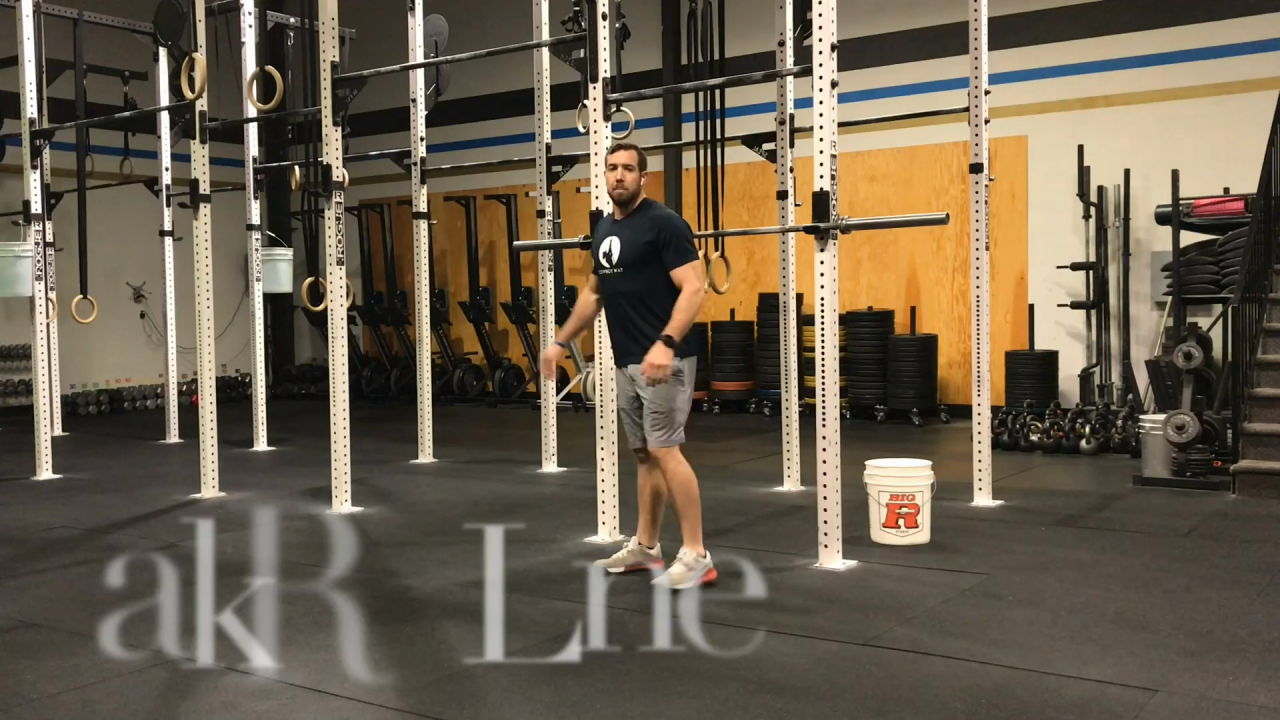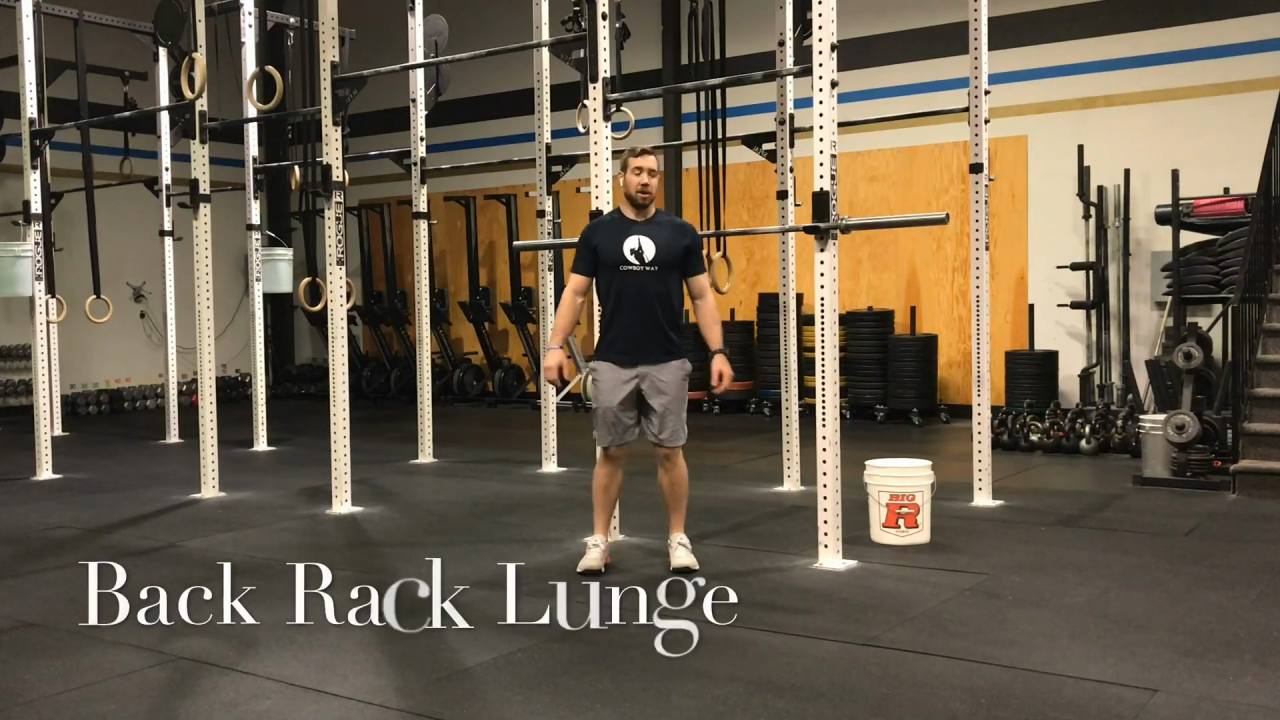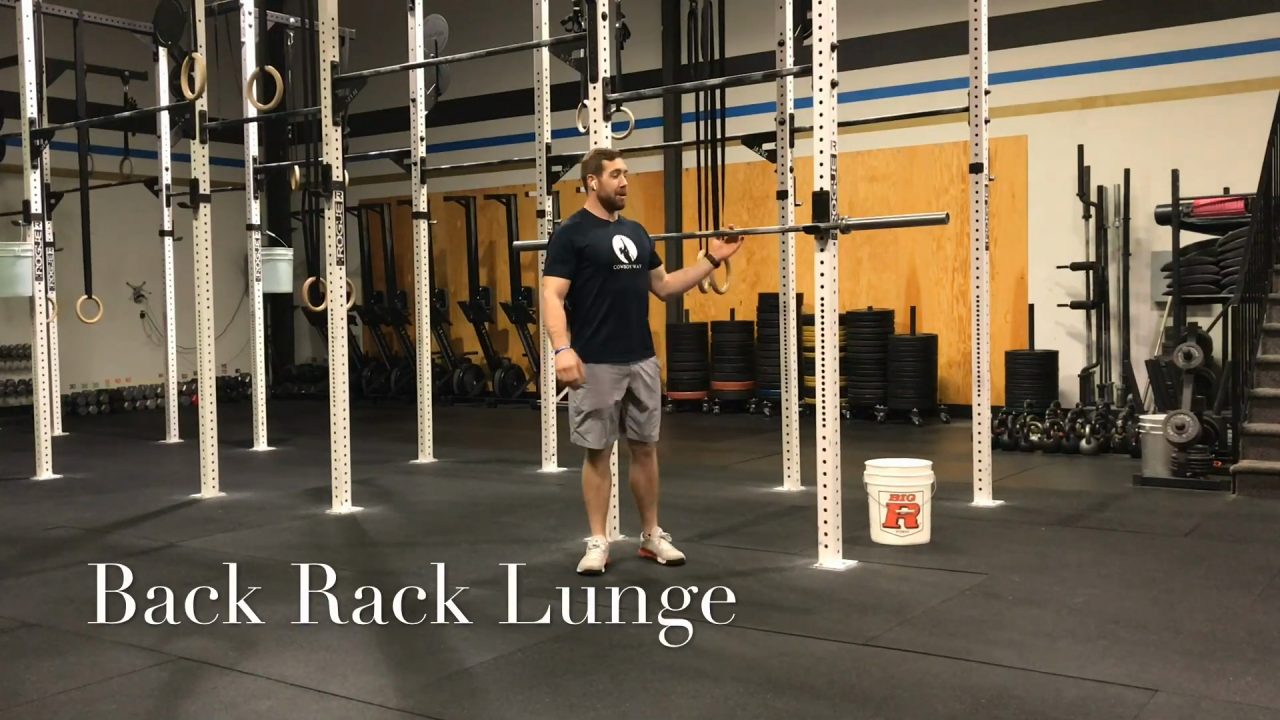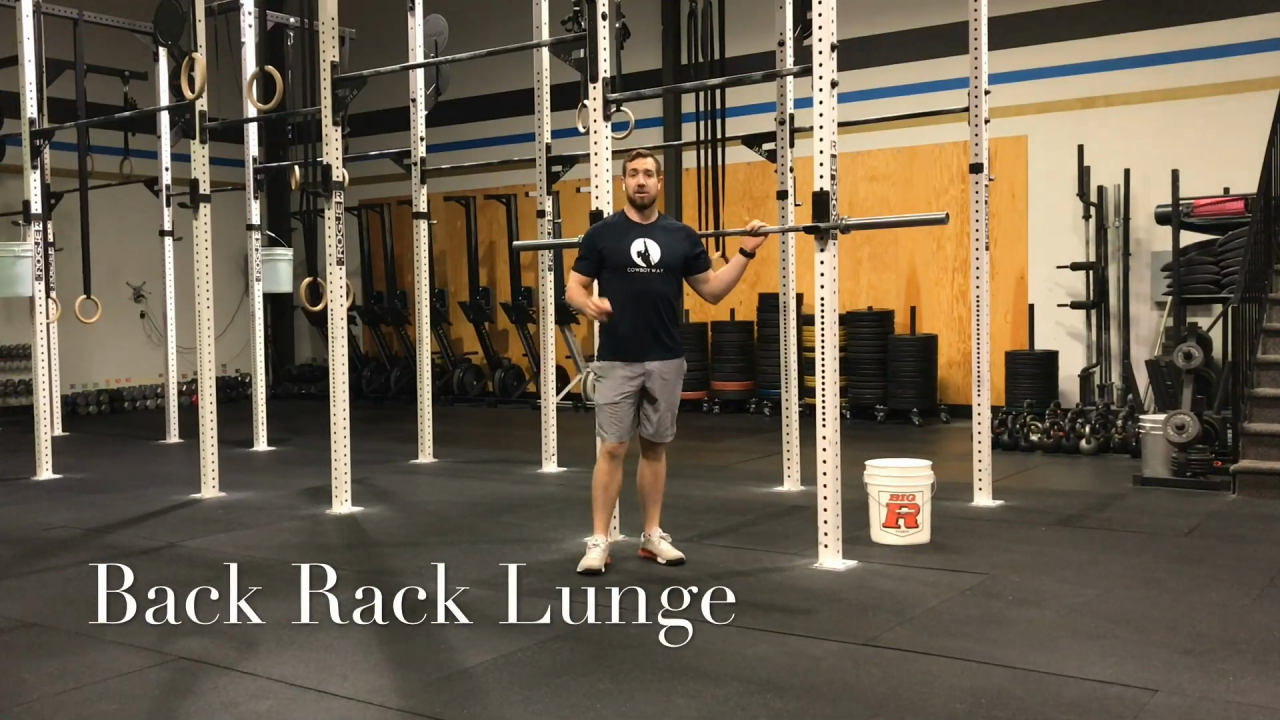
dt=1s
person 1, frame 1
left shoulder: (664, 222)
right shoulder: (603, 230)
left elbow: (693, 290)
right elbow: (595, 294)
left wrist: (667, 344)
right wrist: (561, 341)
left hip: (664, 359)
right hip: (627, 362)
left knee: (664, 450)
right knee: (643, 454)
left ankle: (695, 552)
right ankle: (645, 545)
person 1, frame 2
left shoulder: (681, 232)
right shoulder: (598, 232)
left elbow: (703, 296)
right elbow: (575, 293)
left wrist: (718, 351)
right wrist: (556, 346)
left hip: (667, 363)
right hip: (612, 363)
left knee: (669, 450)
right knee: (611, 451)
left ankle: (678, 539)
right ankle: (599, 540)
person 1, frame 3
left shoulder: (635, 231)
right shoulder: (571, 234)
left elbow: (664, 286)
right elbow: (552, 297)
left wrist: (713, 259)
right wrist: (563, 349)
left hip: (642, 360)
right hip: (596, 364)
left knee: (645, 448)
right knee: (597, 451)
left ankle: (652, 534)
right ankle: (597, 542)
person 1, frame 4
left shoulder: (681, 236)
right shoulder: (602, 234)
left elbow: (713, 291)
right elbow: (573, 287)
left wrist: (746, 253)
right wrist: (589, 303)
left hip: (666, 360)
right hip: (617, 360)
left knee: (655, 447)
right knee: (612, 448)
left ankle: (652, 535)
right ankle: (598, 541)
